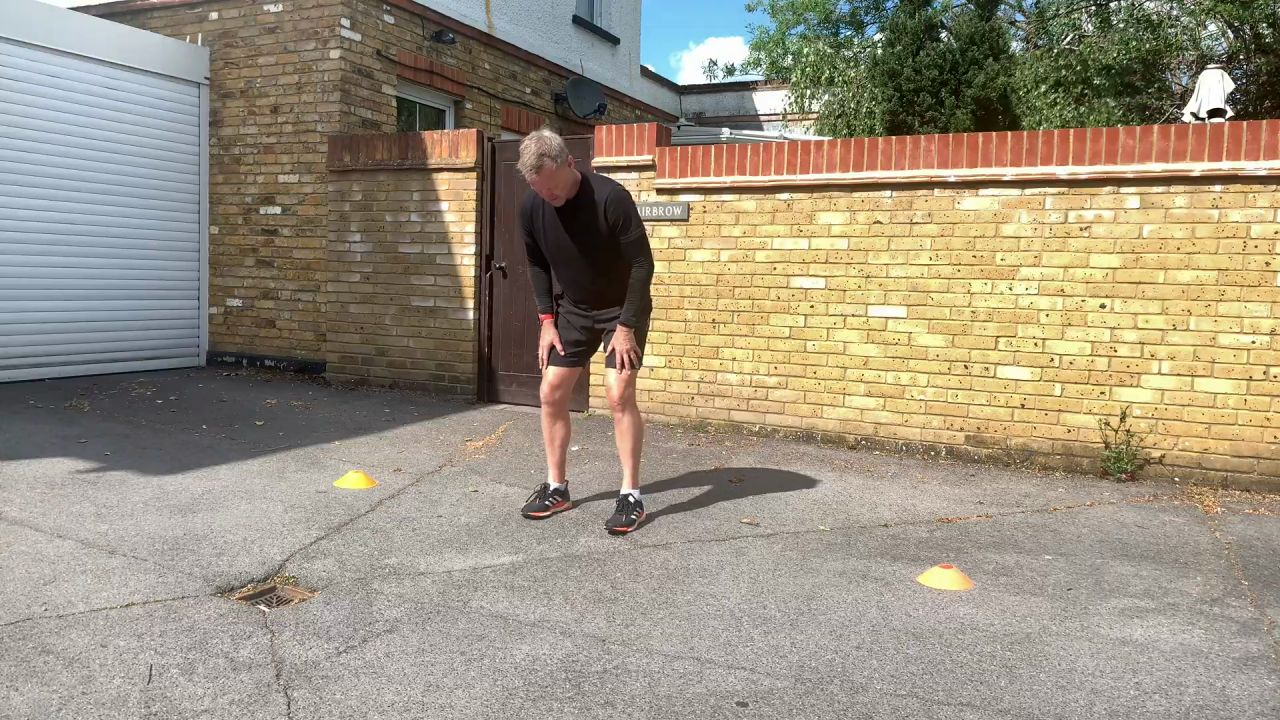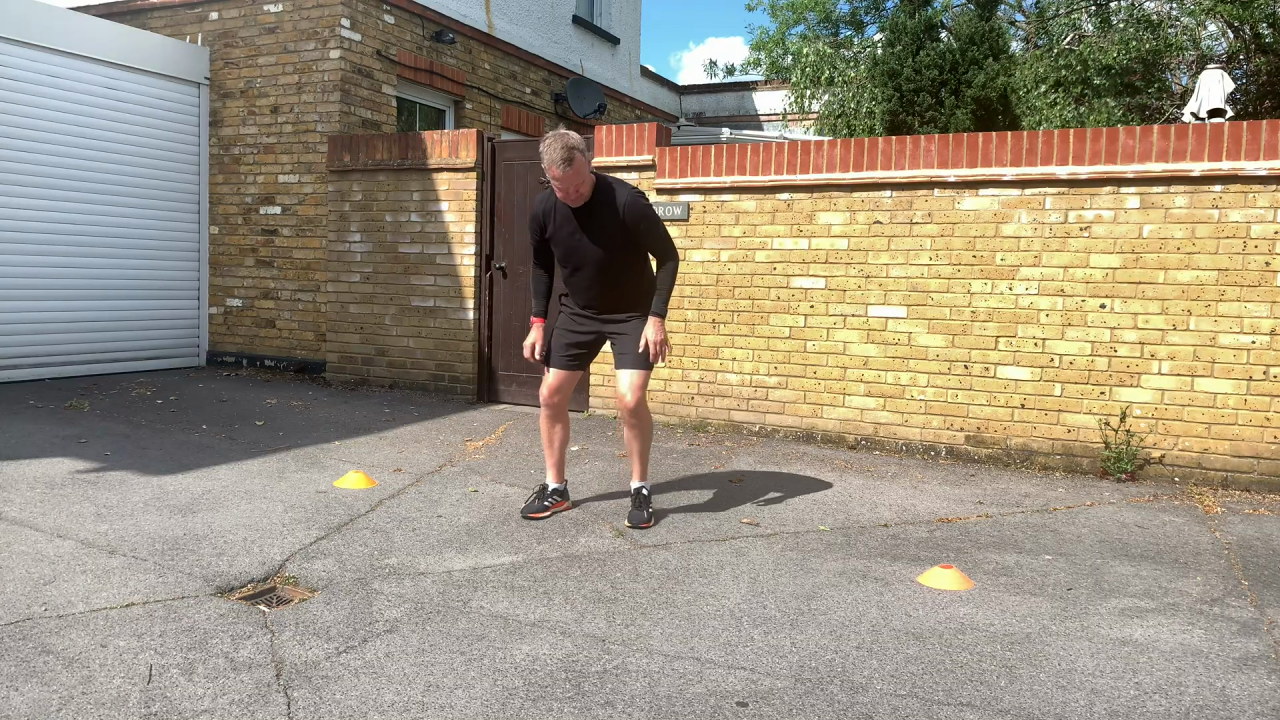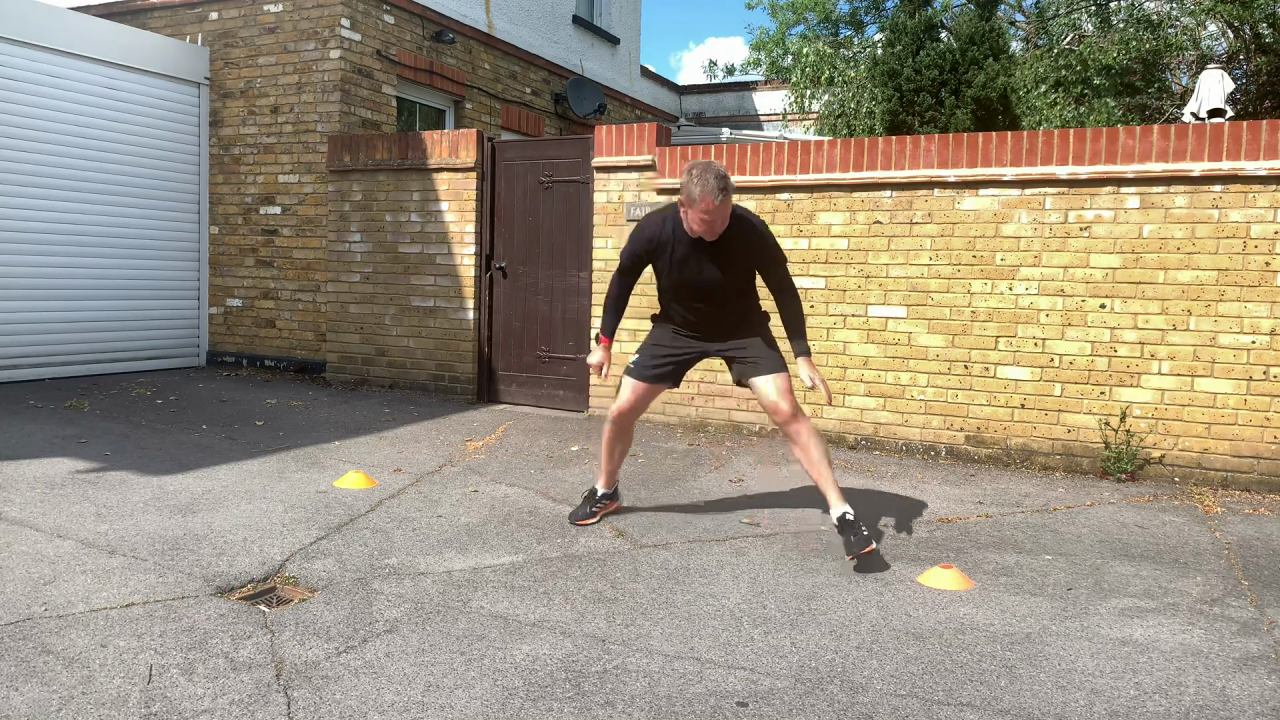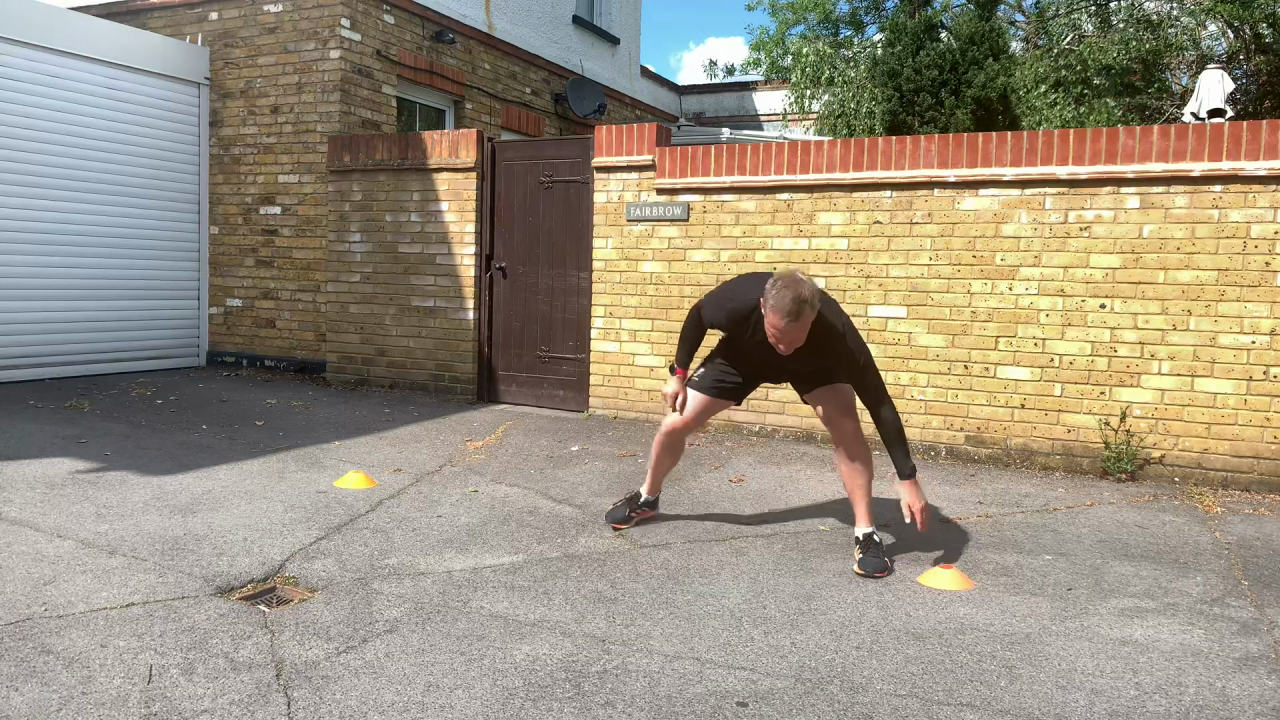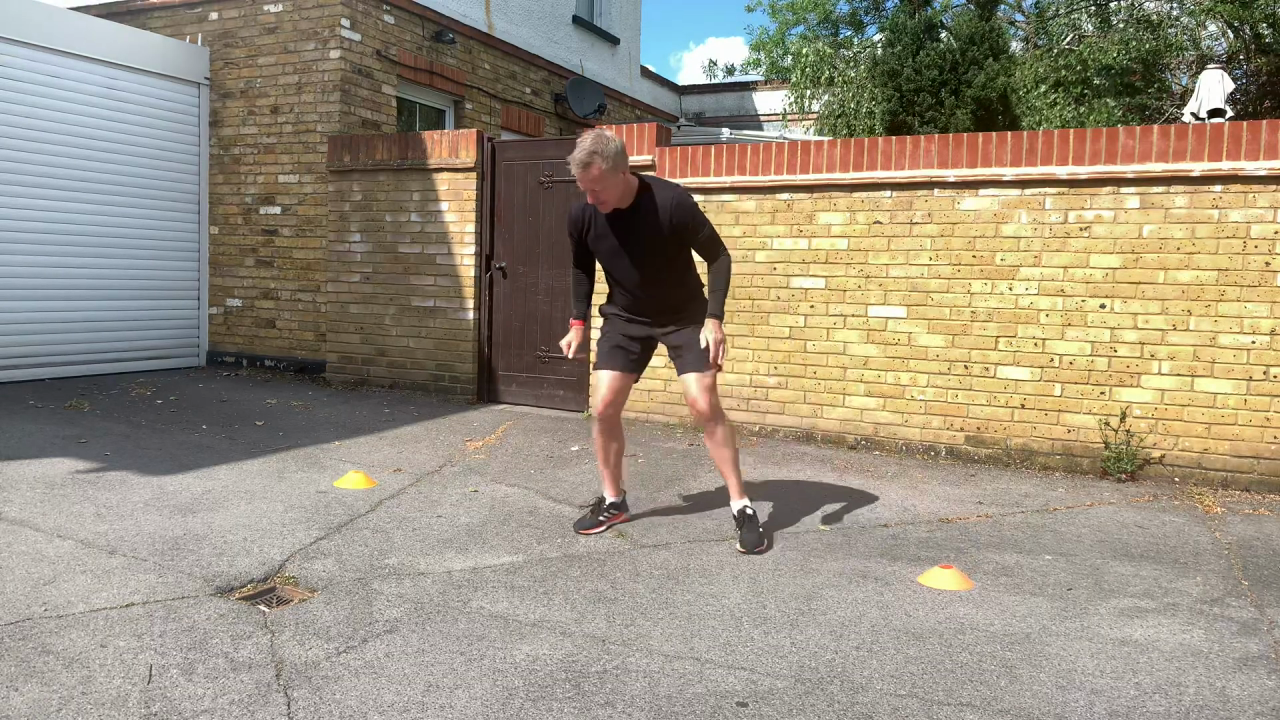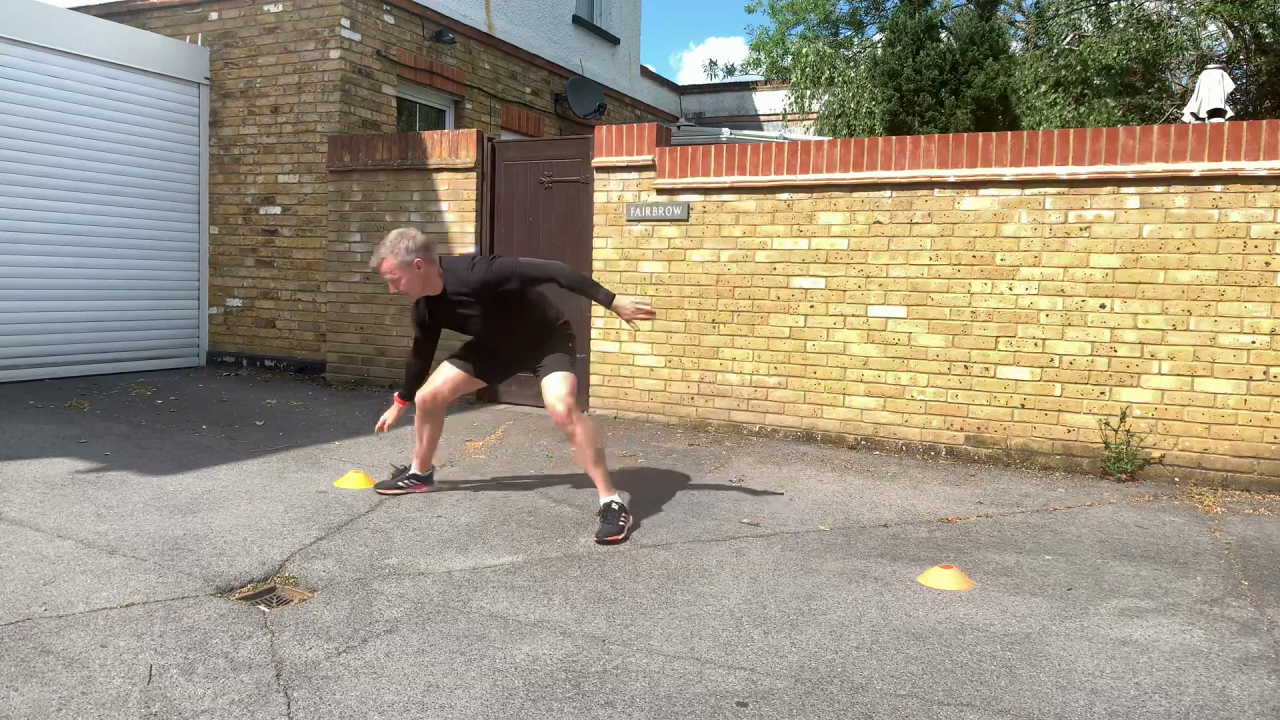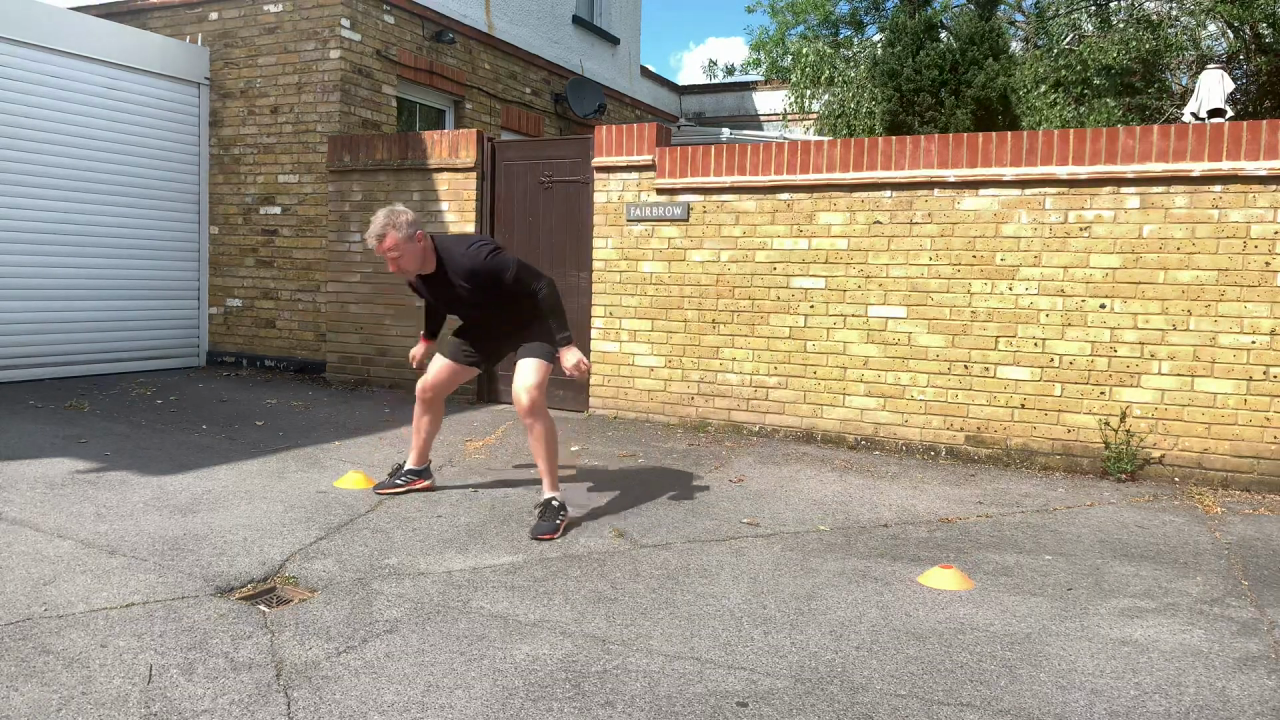
dt=0.5s
person 1, frame 1
left shoulder: (611, 198)
right shoulder: (531, 207)
left elbow: (641, 265)
right elbow: (537, 263)
left wrist: (626, 326)
right wrist: (547, 320)
left hip: (621, 308)
right hip: (573, 309)
left knee: (619, 395)
right knee: (551, 393)
left ankle: (631, 496)
right ankle: (556, 487)
person 1, frame 2
left shoulder: (627, 202)
right shoulder: (542, 211)
left elbow: (666, 258)
right elbow: (540, 265)
left wrist: (657, 318)
right wrist: (537, 322)
left hip: (633, 314)
right hip: (577, 313)
left knee: (631, 399)
right knee: (551, 396)
left ankle: (640, 490)
right ankle: (554, 488)
person 1, frame 3
left shoulder: (751, 231)
right shoulder: (653, 231)
left elbow: (784, 290)
right elbow: (622, 282)
left wrist: (802, 356)
right wrist: (604, 343)
left hip: (743, 330)
right hip: (678, 330)
left knee: (787, 411)
right knee: (622, 410)
left ankle: (841, 513)
right ankle: (604, 492)
person 1, frame 4
left shoulder: (836, 335)
right shoulder: (730, 301)
left elbow: (879, 402)
right elbow: (696, 319)
left wrist: (908, 479)
right wrist: (678, 375)
left hip: (812, 366)
right hip: (741, 356)
left knee: (847, 431)
right knee: (674, 427)
left ankle: (866, 535)
right ankle: (647, 498)
person 1, frame 5
left shoulder: (672, 202)
right shoulder: (581, 216)
left elbow: (717, 257)
right elbow: (583, 268)
left wrist: (713, 319)
right wrist: (579, 323)
left hip: (684, 316)
right hip: (625, 317)
left knee: (704, 408)
right knee: (604, 409)
left ankle: (741, 507)
right ankle: (612, 501)
person 1, frame 6
left shoulder: (474, 274)
right shoulder: (425, 305)
left elbow: (549, 272)
right elbow: (422, 351)
left wrist: (612, 301)
right wrist: (399, 403)
left hip: (548, 342)
right hip: (498, 348)
left knee: (562, 410)
right knee: (428, 399)
left ankle: (610, 503)
right ankle: (419, 473)
person 1, frame 7
left shoulder: (472, 256)
right shoulder: (417, 277)
left elbow: (542, 285)
left wrist: (564, 346)
right wrist: (427, 340)
left hip: (534, 324)
right hip: (485, 326)
left knee: (527, 398)
right knee: (428, 388)
left ankle: (552, 500)
right ankle: (416, 469)
